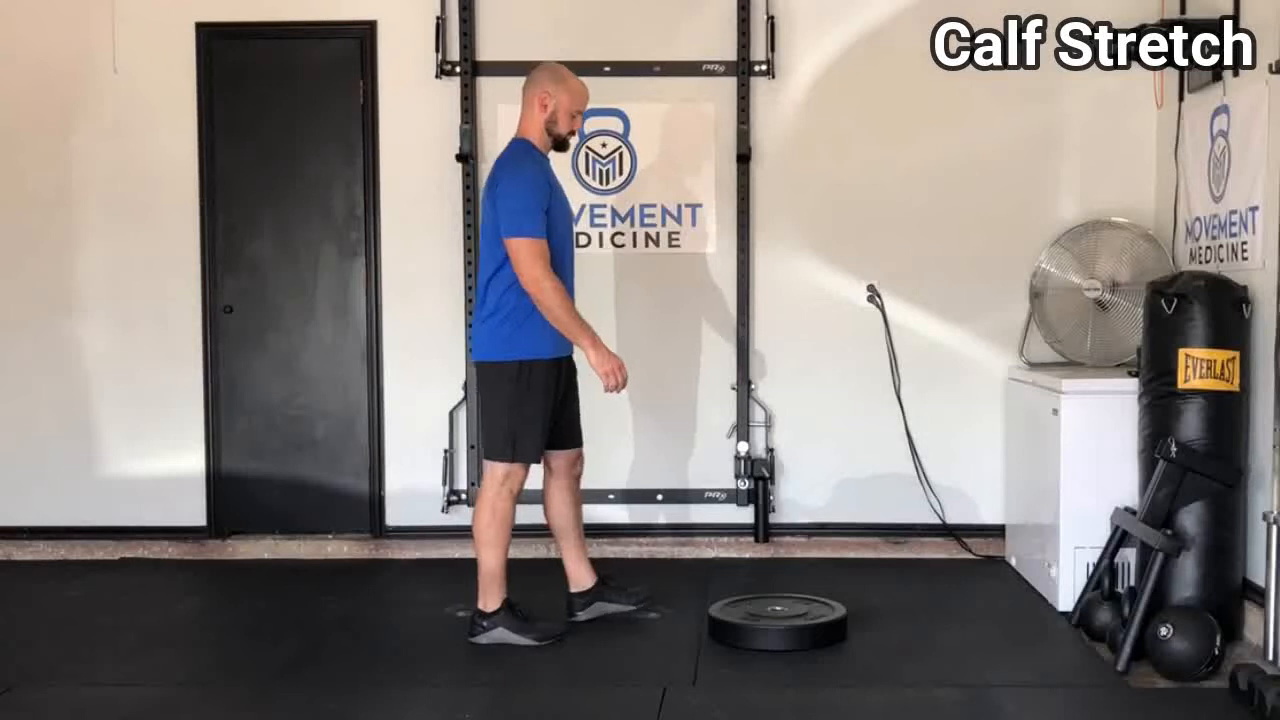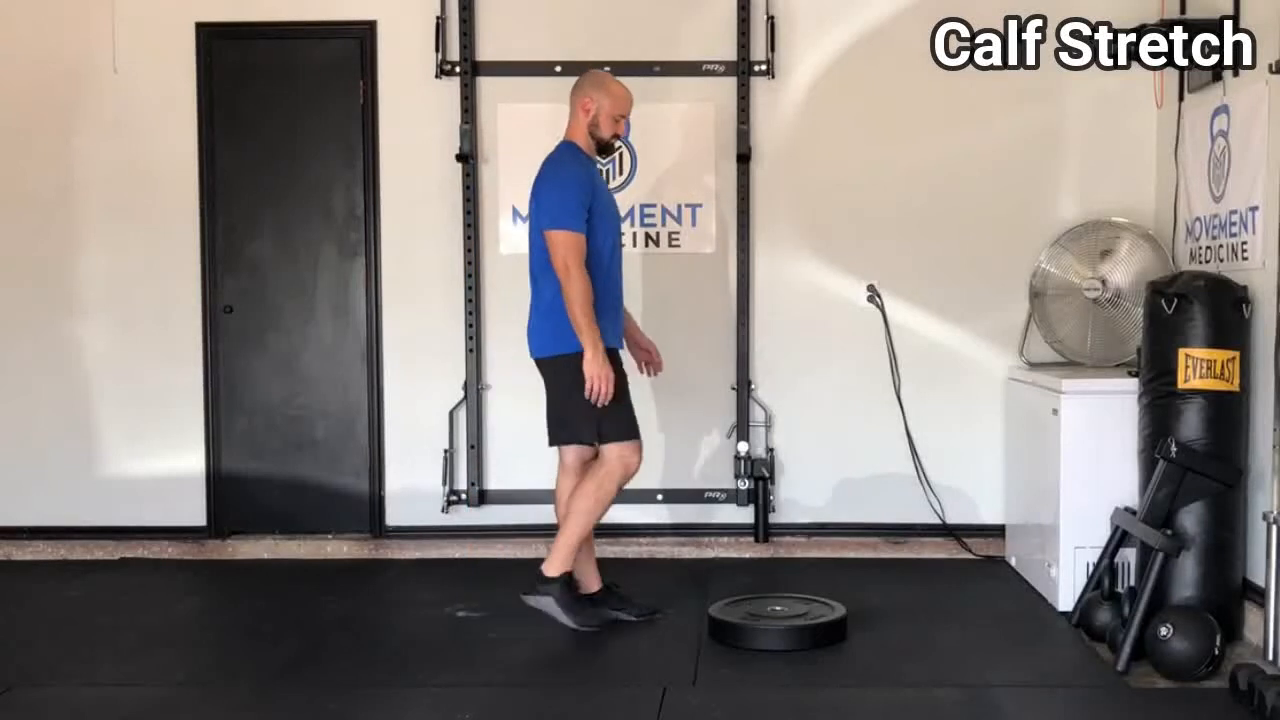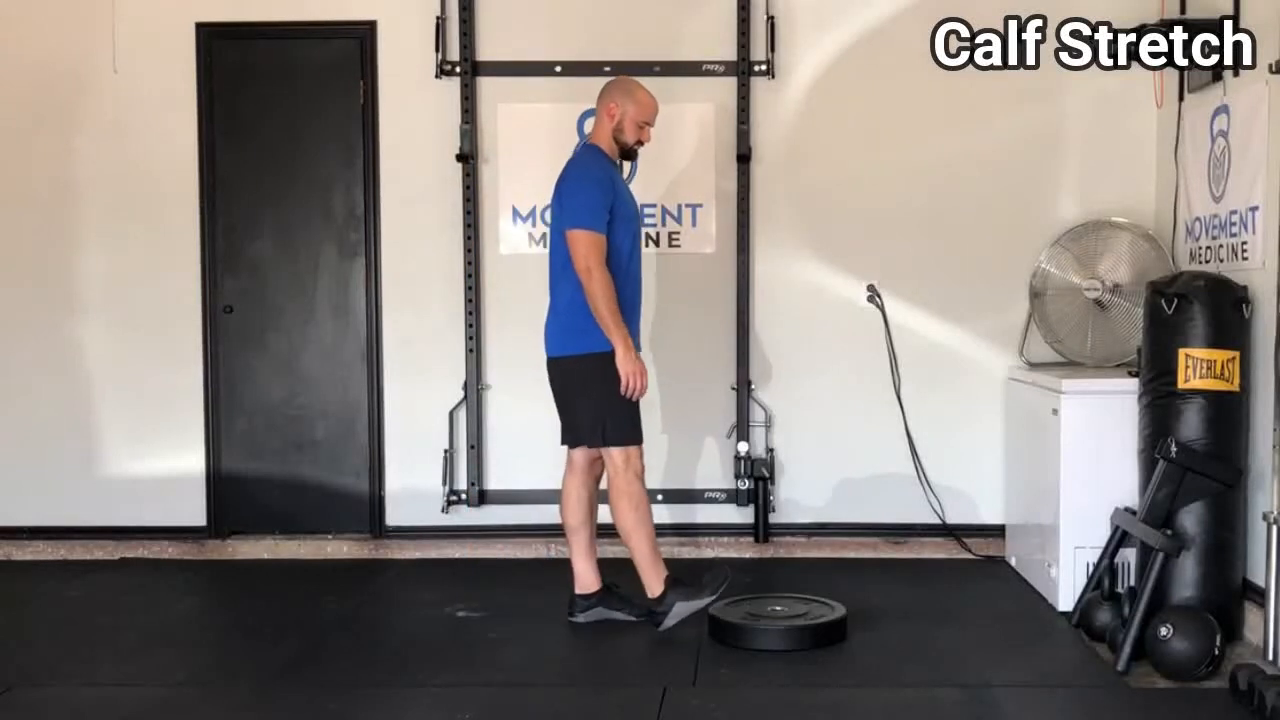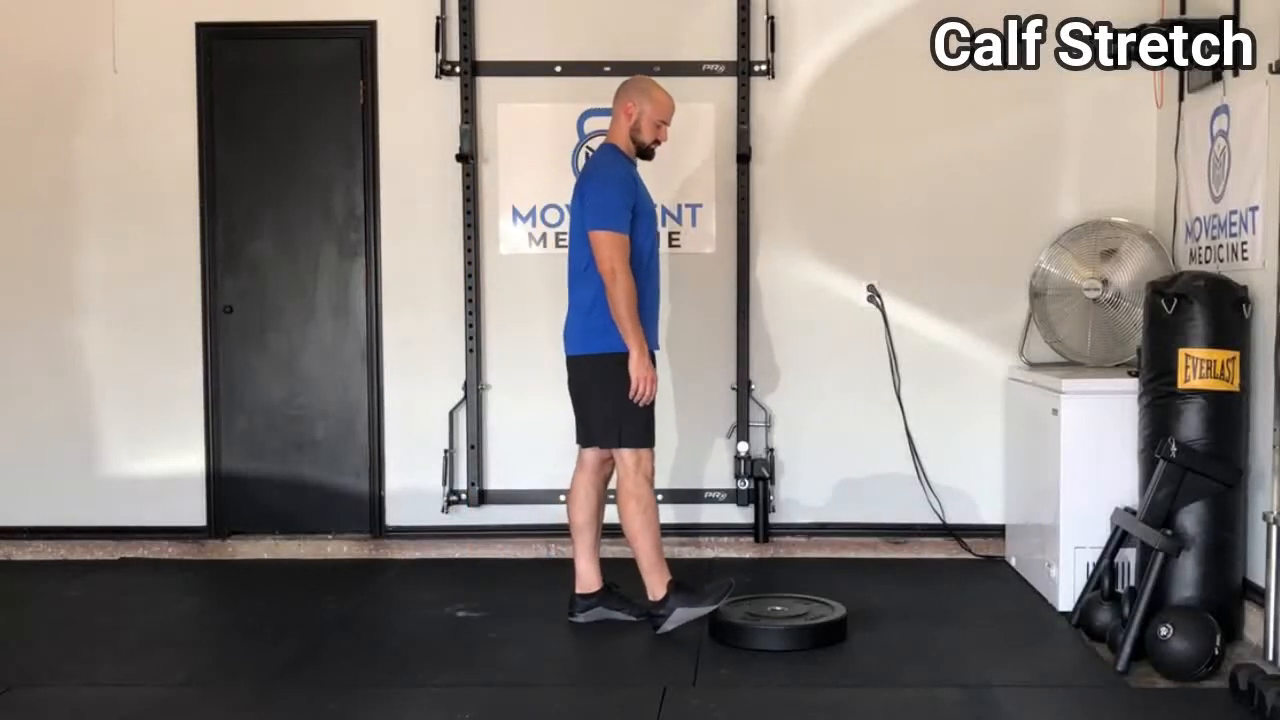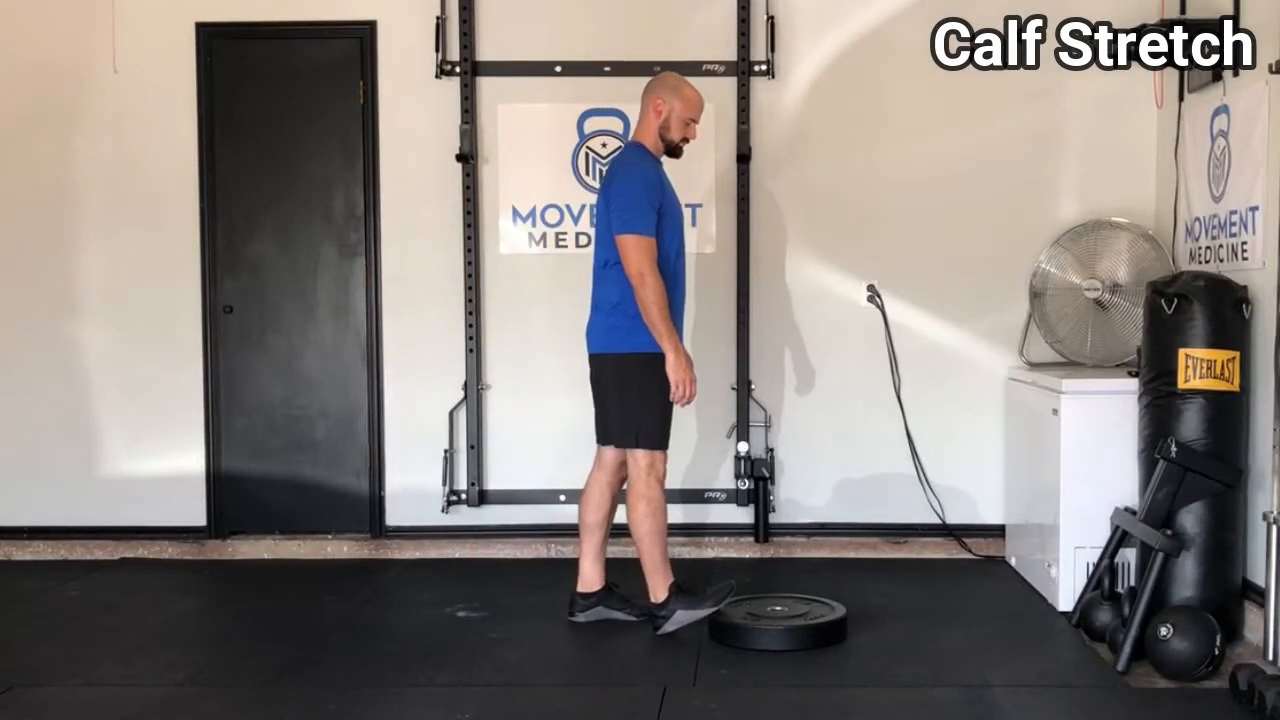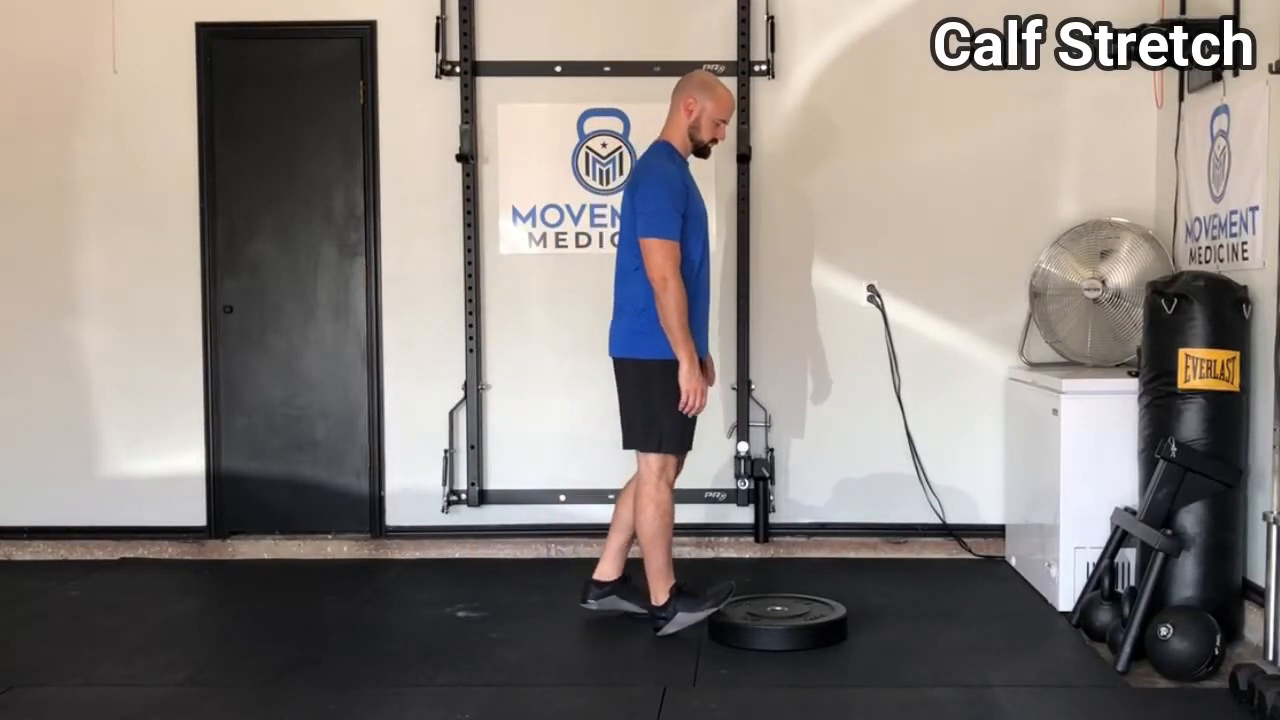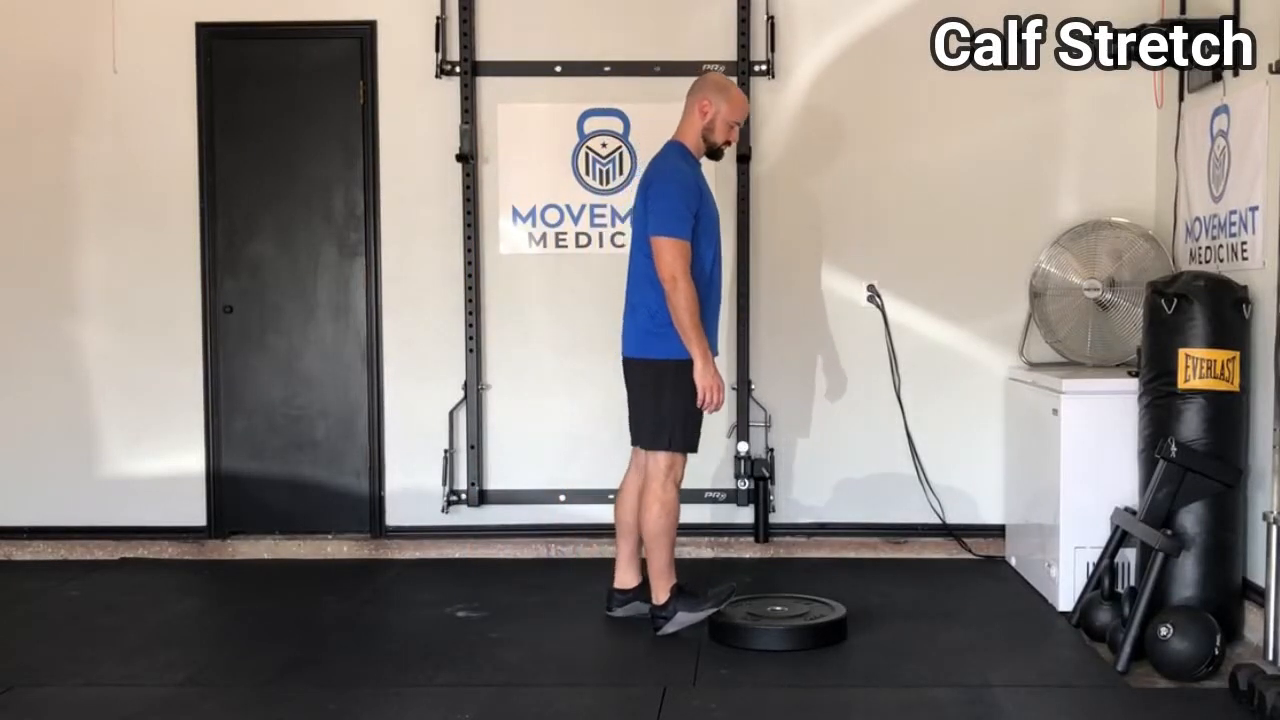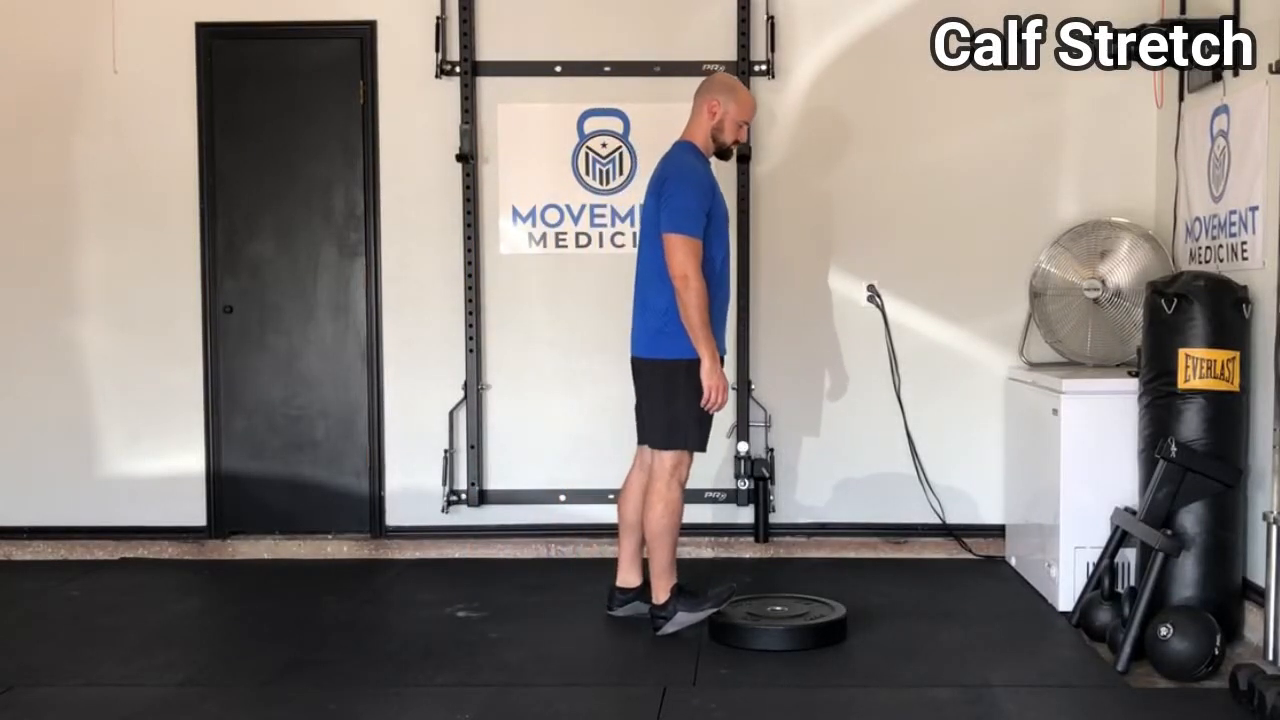
dt=0.4s
person 1, frame 1
left shoulder: (533, 168)
right shoulder: (521, 172)
right elbow: (534, 276)
right wrist: (593, 345)
left hip: (543, 351)
right hip: (517, 353)
left knee: (566, 464)
right knee: (506, 476)
left ankle: (584, 588)
right ankle: (491, 612)
person 1, frame 2
left shoulder: (583, 172)
right shoulder: (566, 173)
right elbow: (569, 270)
left wrist: (633, 335)
right wrist: (594, 351)
left hip: (581, 345)
right hip: (573, 347)
left knee: (580, 461)
right knee: (622, 456)
left ankle: (589, 588)
right ankle: (553, 574)
person 1, frame 3
left shoulder: (603, 174)
right shoulder: (588, 174)
right elbow: (589, 269)
left wrist: (622, 345)
right wrist: (625, 346)
left hip: (587, 347)
right hip: (591, 349)
left knee: (585, 462)
right knee: (625, 465)
left ankle: (587, 591)
right ankle: (661, 592)
person 1, frame 4
left shoulder: (614, 172)
right shoulder: (610, 175)
right elbow: (614, 271)
left wrist: (632, 348)
right wrist: (638, 351)
left hip: (600, 347)
right hip: (611, 348)
left knee: (595, 462)
right knee: (635, 467)
left ankle: (588, 591)
right ankle: (664, 596)
person 1, frame 5
left shoulder: (641, 171)
right shoulder: (635, 174)
right elbow: (642, 273)
left wrist: (668, 348)
right wrist: (674, 351)
left hip: (624, 346)
right hip: (634, 348)
left knee: (611, 464)
right knee: (646, 469)
left ankle: (590, 590)
right ankle: (665, 598)
person 1, frame 6
left shoulder: (669, 171)
right shoulder: (661, 175)
right elbow: (664, 278)
left wrist: (696, 351)
right wrist: (688, 360)
left hip: (653, 349)
right hip: (656, 352)
left knee: (658, 468)
right knee: (659, 471)
left ankle: (608, 578)
right ankle: (665, 601)
person 1, frame 7
left shoulder: (678, 170)
right shoulder: (675, 175)
right elbow: (674, 276)
left wrist: (695, 354)
right wrist: (703, 358)
left hip: (656, 348)
right hip: (668, 352)
left knee: (645, 467)
right knee: (663, 471)
left ankle: (627, 586)
right ankle: (665, 600)
person 1, frame 8
left shoulder: (682, 167)
right shoulder: (688, 174)
right elbow: (685, 274)
left wrist: (701, 353)
right wrist: (710, 358)
left hip: (660, 347)
right hip: (678, 351)
left knee: (649, 464)
right knee: (670, 469)
left ankle: (628, 586)
right ankle: (665, 600)
